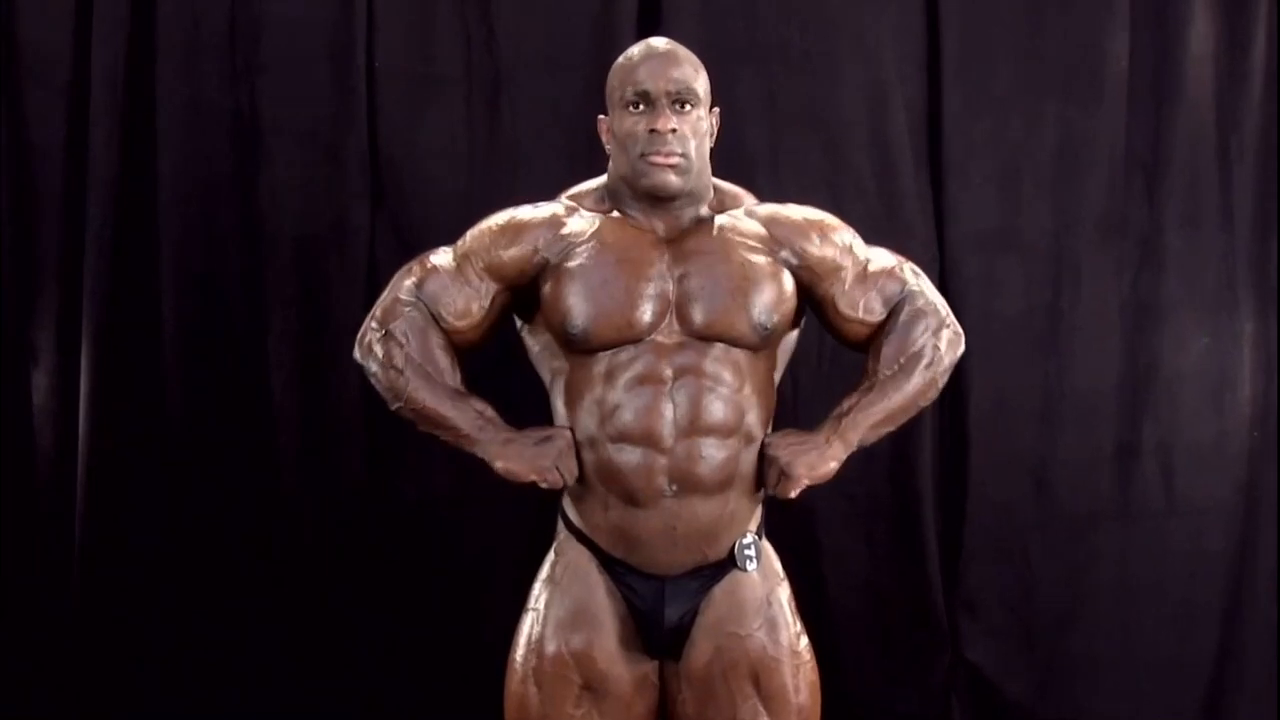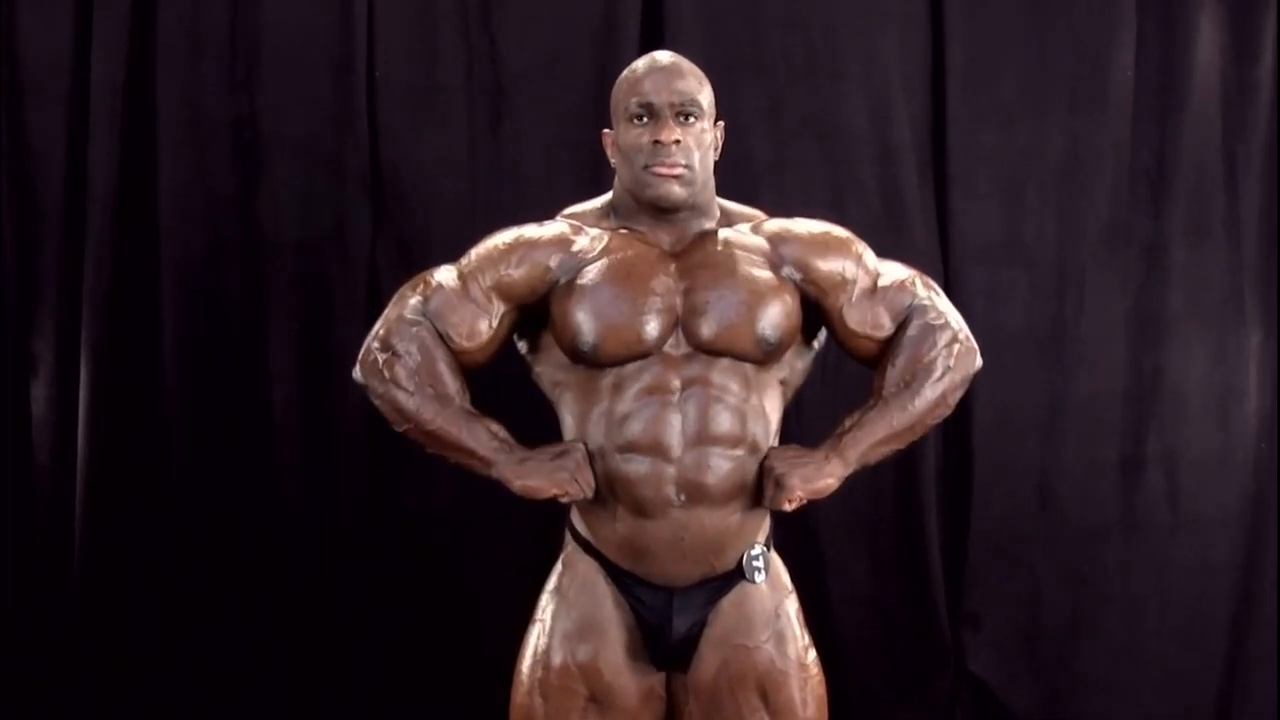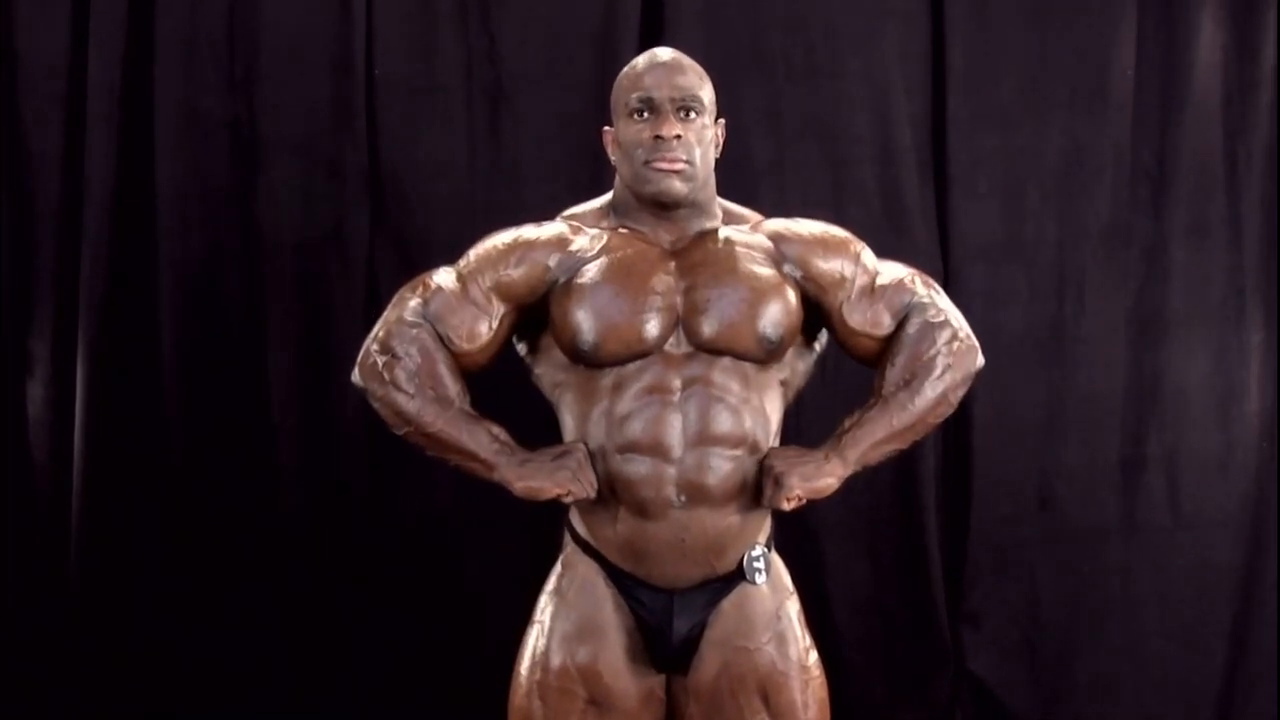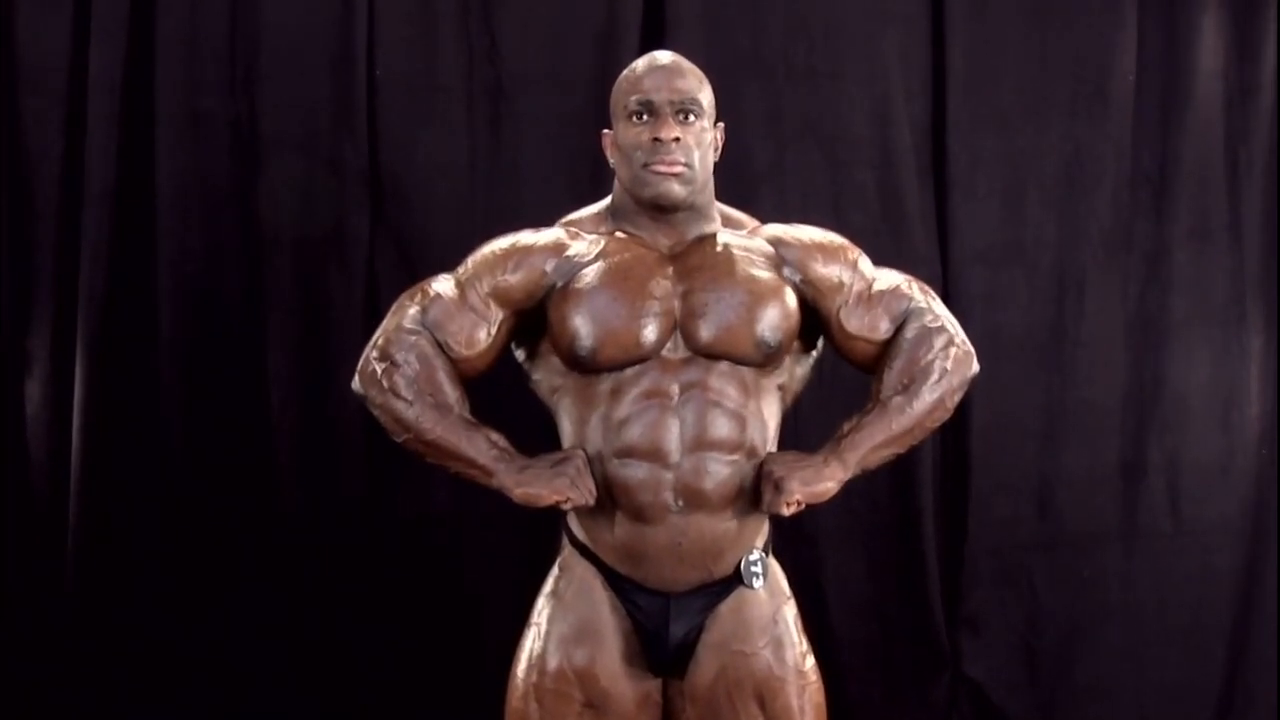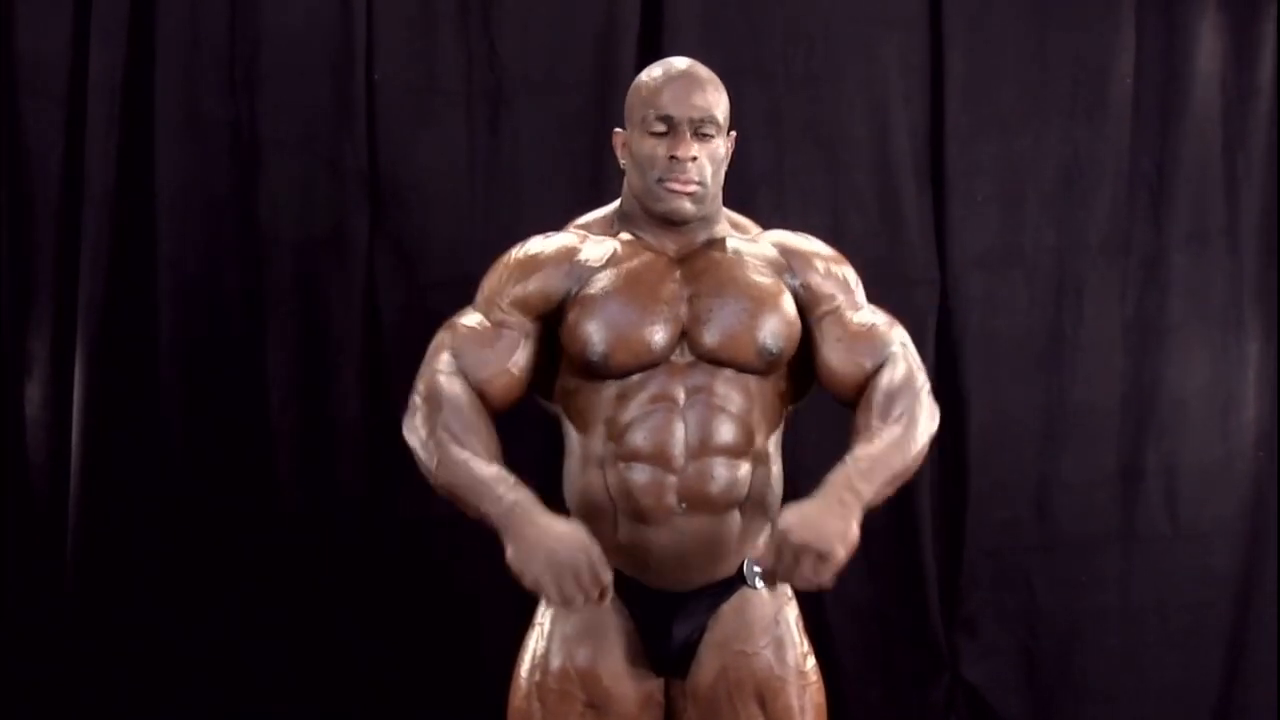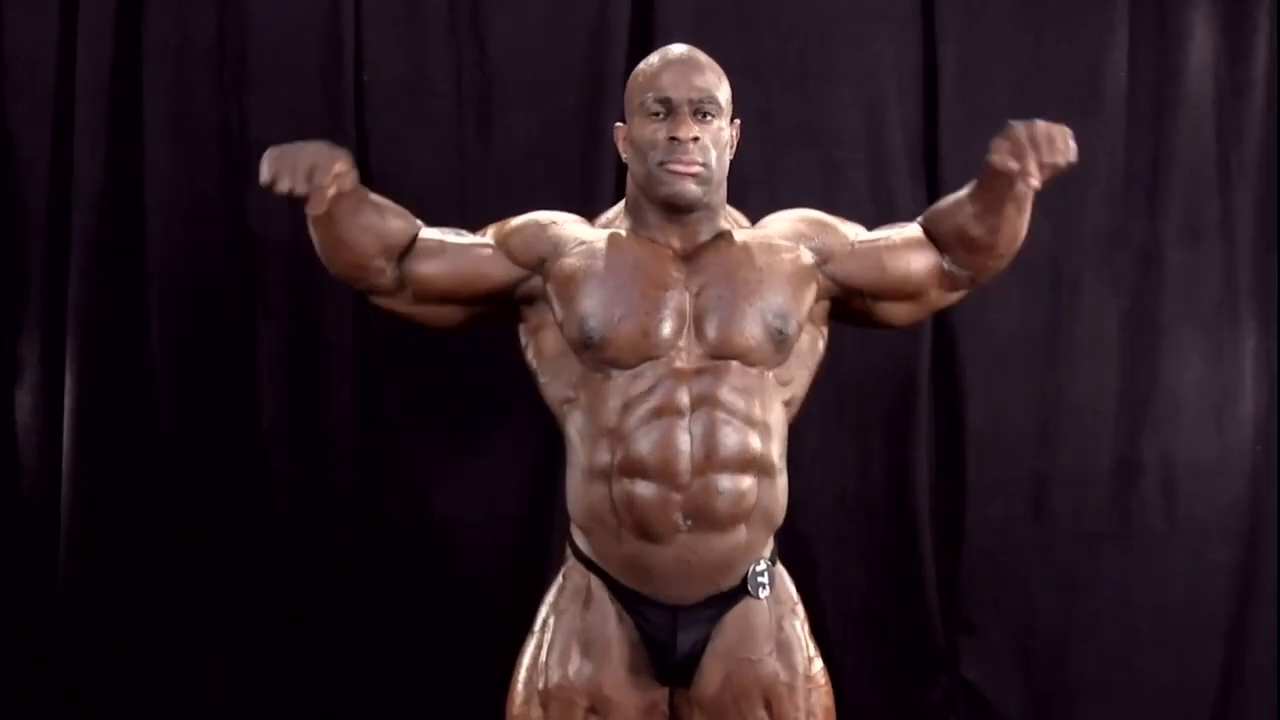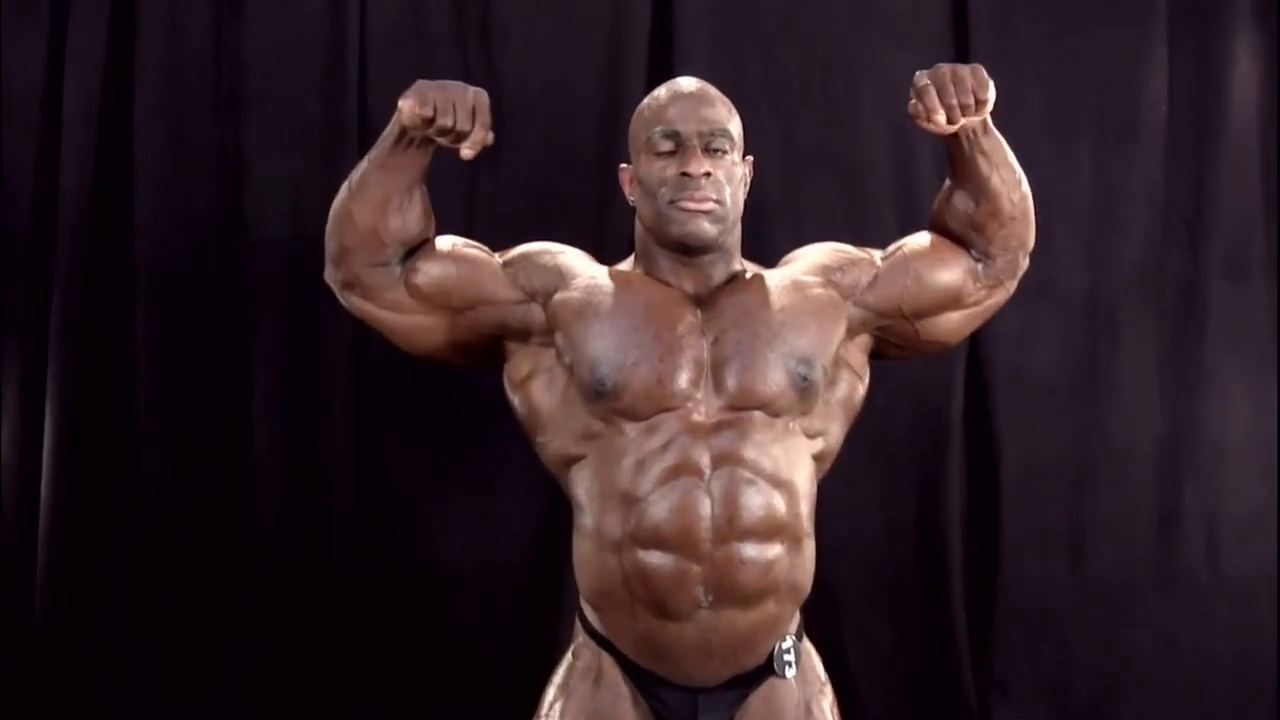
dt=0.7s
person 1, frame 1
left shoulder: (785, 238)
right shoulder: (541, 239)
left elbow: (930, 326)
right elbow: (390, 331)
left wrist: (835, 438)
right wrist: (494, 439)
left hip: (736, 583)
right hip: (590, 583)
person 1, frame 2
left shoulder: (793, 254)
right shoulder: (548, 256)
left elbow: (945, 341)
right elbow: (394, 350)
left wrist: (838, 456)
right wrist: (508, 459)
left hip: (744, 594)
right hip: (598, 593)
person 1, frame 3
left shoulder: (794, 254)
right shoulder: (547, 256)
left elbow: (946, 342)
right elbow: (392, 353)
left wrist: (838, 457)
right wrist: (509, 461)
left hip: (745, 593)
right hip: (598, 594)
person 1, frame 4
left shoulder: (794, 260)
right shoulder: (545, 262)
left elbow: (942, 347)
right elbow: (393, 359)
left wrist: (836, 461)
right wrist: (508, 468)
left hip: (742, 599)
right hip: (595, 597)
person 1, frame 5
left shoulder: (797, 268)
right shoulder: (551, 268)
left elbow: (903, 391)
right elbow: (439, 402)
left wrist: (843, 499)
right wrist: (519, 517)
left hip: (746, 603)
right hip: (596, 602)
person 1, frame 6
left shoulder: (801, 256)
right shoulder: (554, 256)
left elbow: (958, 254)
right elbow: (386, 261)
left wrist: (1008, 174)
right wrist: (333, 189)
left hip: (750, 612)
right hip: (599, 610)
person 1, frame 7
left shoulder: (829, 299)
right shoulder: (555, 298)
left elbow: (992, 257)
right elbow: (368, 270)
left wrist: (970, 130)
right wrist: (410, 136)
